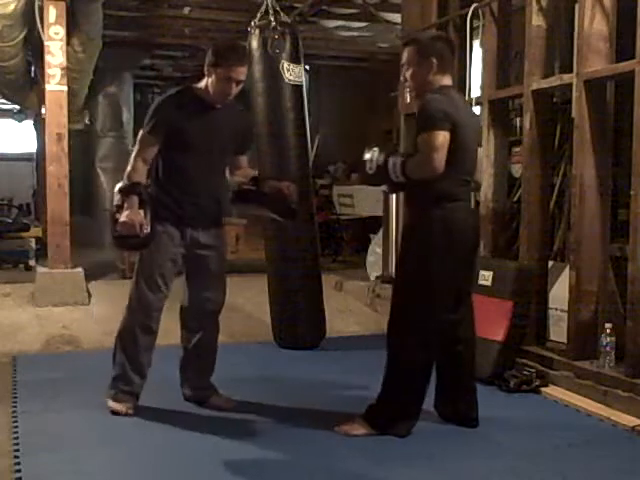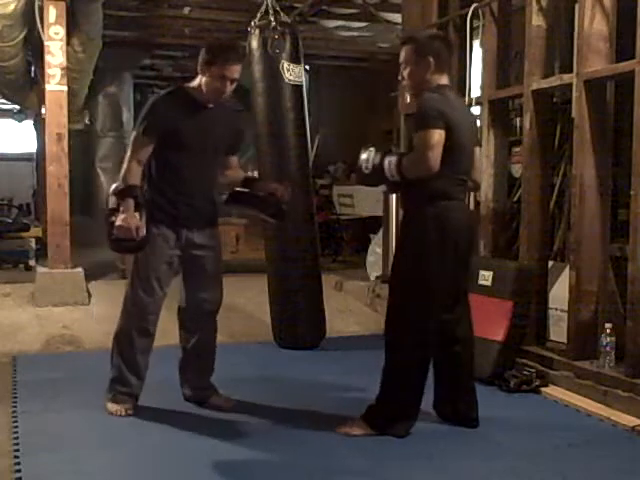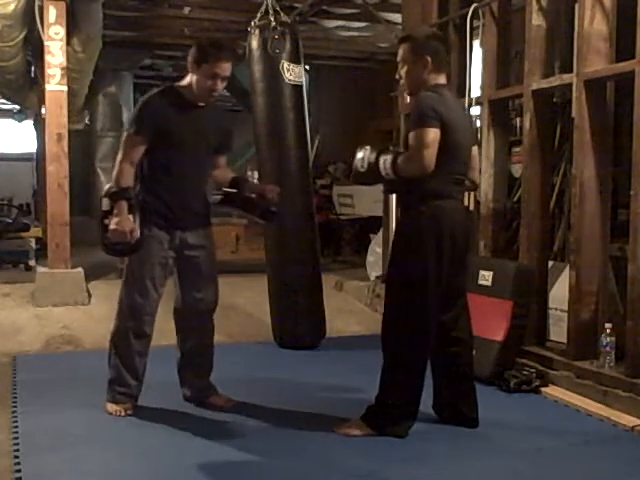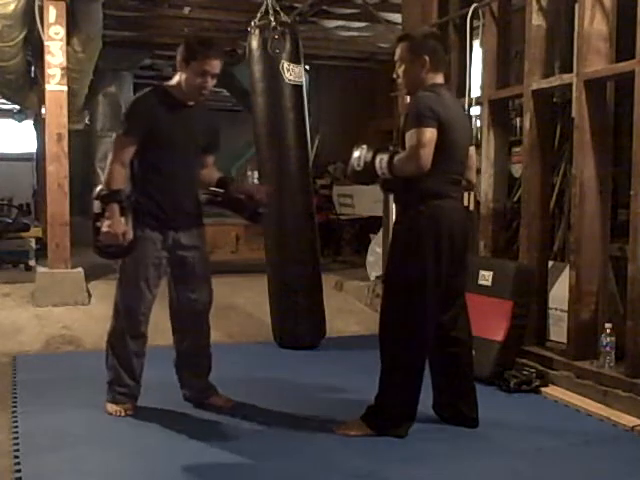
dt=0.1s
person 1, frame 1
left shoulder: (434, 105)
right shoulder: (465, 110)
left elbow: (431, 163)
left wrist: (390, 167)
left hip: (435, 220)
right hip: (461, 217)
left knee: (413, 319)
right knee: (454, 315)
left ankle: (390, 416)
right ankle: (459, 406)
person 1, frame 2
left shoulder: (430, 104)
right shoulder: (462, 109)
left elbow: (427, 161)
left wrist: (386, 167)
left hip: (431, 219)
right hip: (457, 217)
left knee: (410, 319)
right knee: (452, 315)
left ankle: (390, 416)
right ankle: (459, 406)
person 1, frame 3
left shoulder: (425, 103)
right shoulder: (460, 109)
left elbow: (422, 160)
right elbow: (472, 174)
left wrist: (382, 165)
left hip: (427, 219)
right hip: (454, 217)
left knee: (407, 319)
right knee: (450, 315)
left ankle: (389, 416)
right ankle: (458, 406)
person 1, frame 4
left shoulder: (423, 103)
right shoulder: (457, 109)
left elbow: (418, 160)
right elbow: (469, 174)
left wrist: (377, 165)
left hip: (425, 219)
right hip: (452, 216)
left knee: (405, 319)
right knee: (449, 315)
left ankle: (389, 416)
right ankle: (458, 406)
person 2, frame 1
left shoulder: (238, 119)
right shoulder: (172, 107)
left elbow: (239, 170)
right elbow: (141, 159)
left wrist: (266, 184)
right wrist: (132, 205)
left hip: (210, 227)
right hip: (165, 223)
left knee: (206, 307)
right knee: (146, 304)
left ankle: (198, 386)
right ankle: (124, 389)
person 2, frame 2
left shoulder: (230, 118)
right shoulder: (165, 107)
right elbow: (135, 160)
left wrist: (257, 185)
right wrist: (128, 208)
left hip: (204, 227)
right hip: (160, 225)
left knee: (203, 307)
right knee: (142, 307)
left ankle: (198, 386)
right ankle: (123, 391)
person 2, frame 3
left shoulder: (218, 119)
right shoulder: (157, 106)
right elbow: (127, 162)
left wrist: (245, 186)
right wrist: (121, 211)
left hip: (197, 227)
right hip: (154, 226)
left knee: (200, 307)
right knee: (137, 308)
left ankle: (198, 386)
right ankle: (121, 391)
person 2, frame 4
left shoulder: (206, 117)
right shoulder: (147, 106)
right elbow: (118, 163)
left wrist: (231, 186)
right wrist: (113, 213)
left hip: (189, 227)
right hip: (147, 226)
left knee: (195, 306)
right knee: (133, 310)
left ankle: (197, 386)
right ankle: (121, 392)
